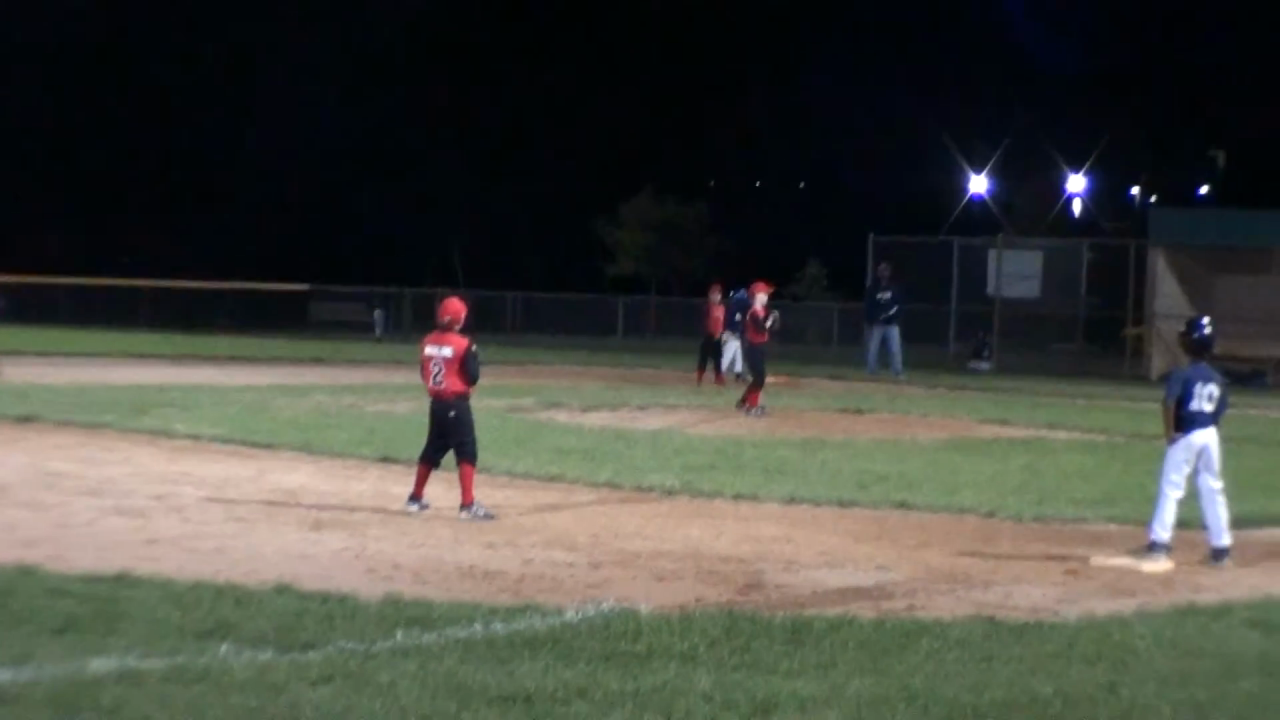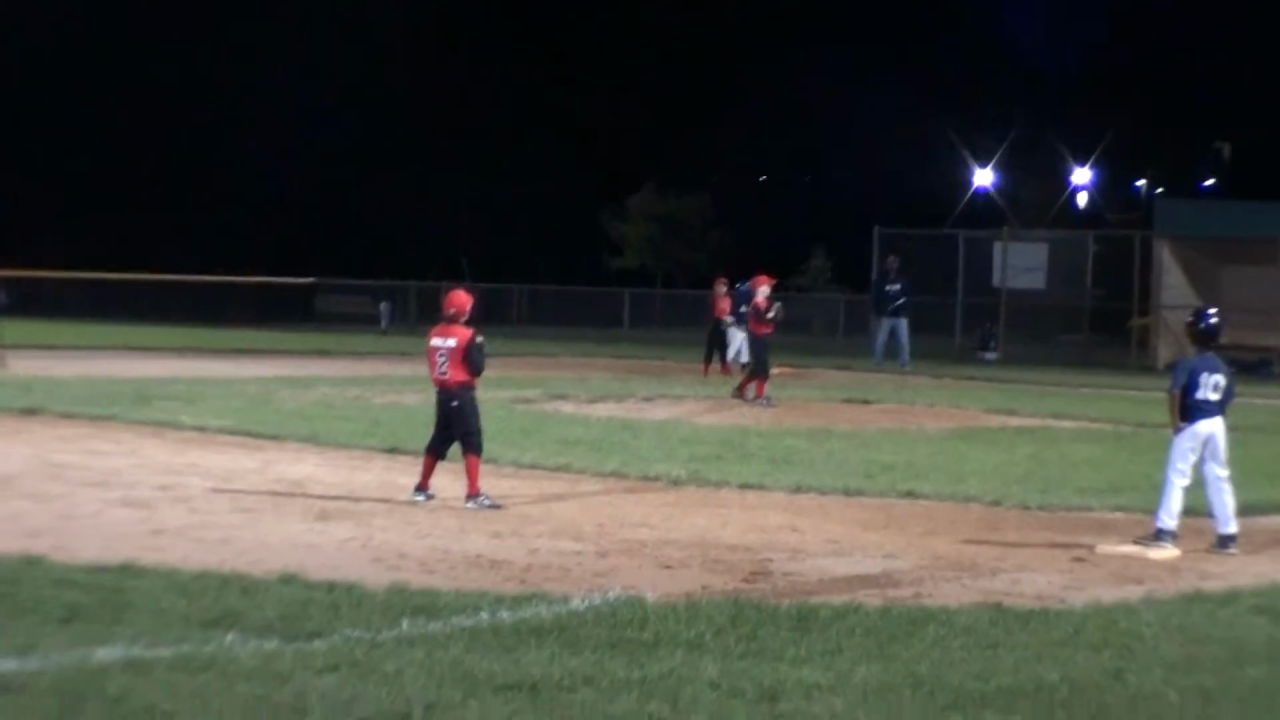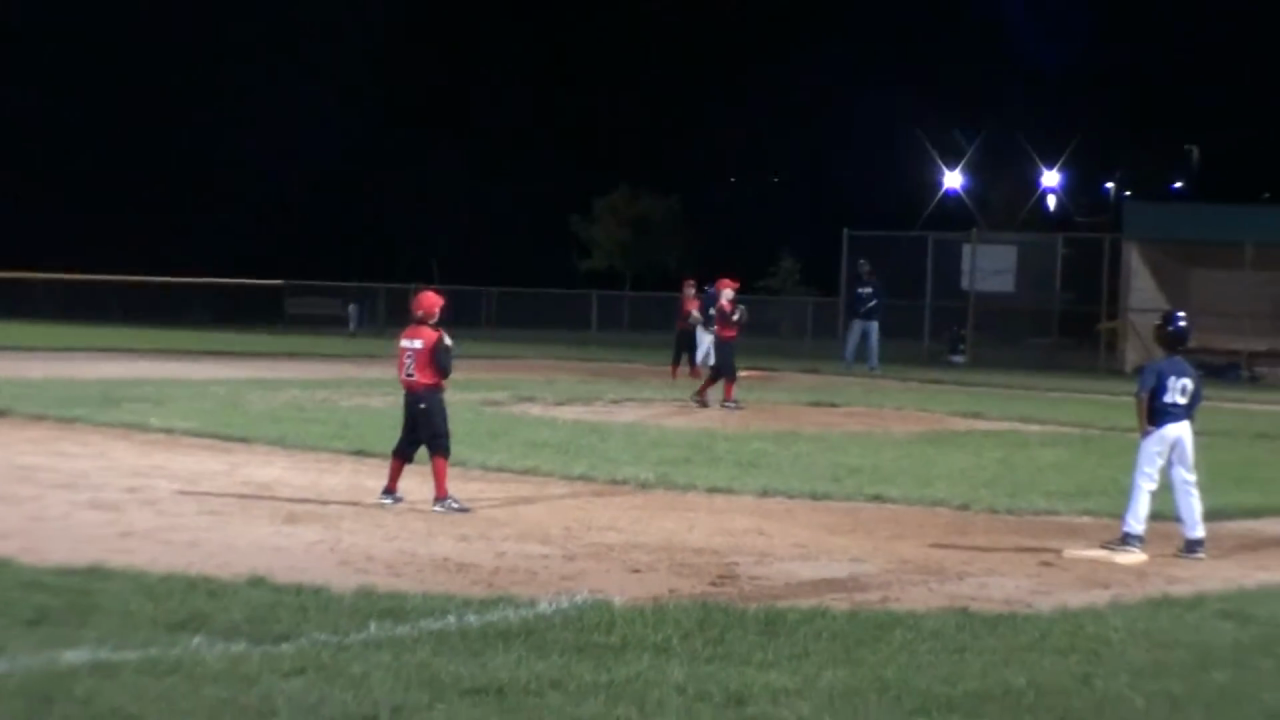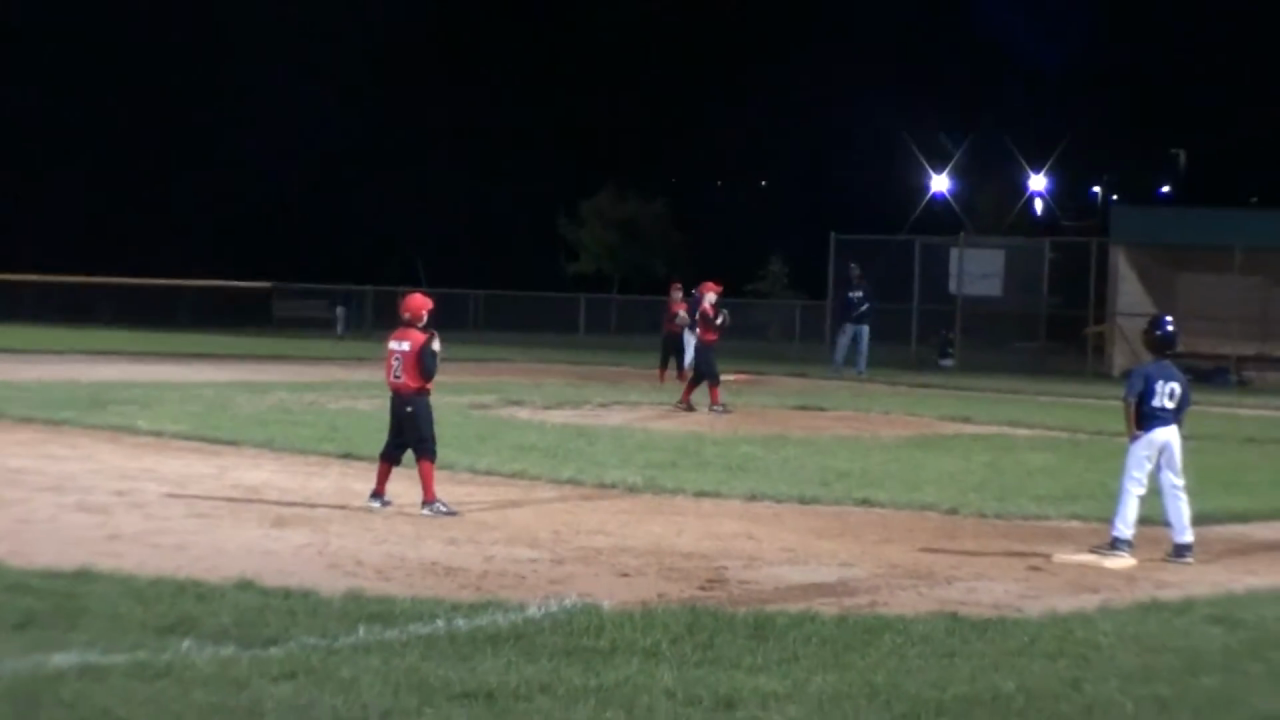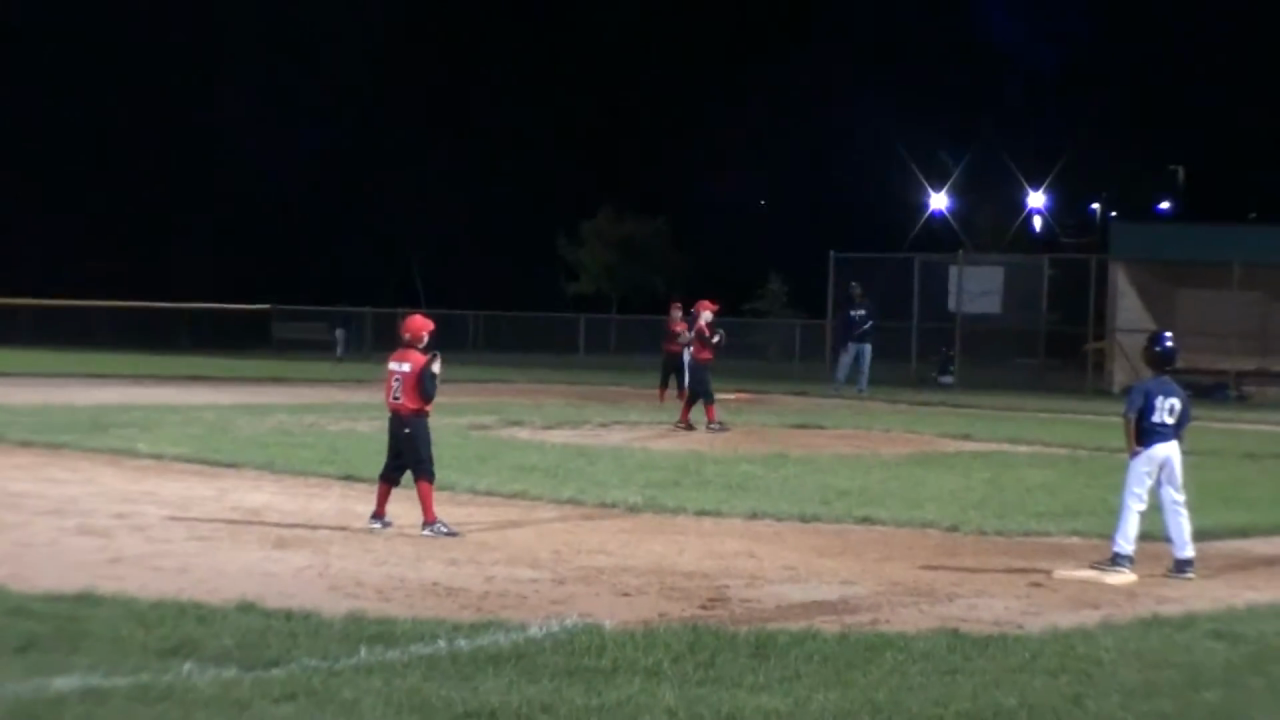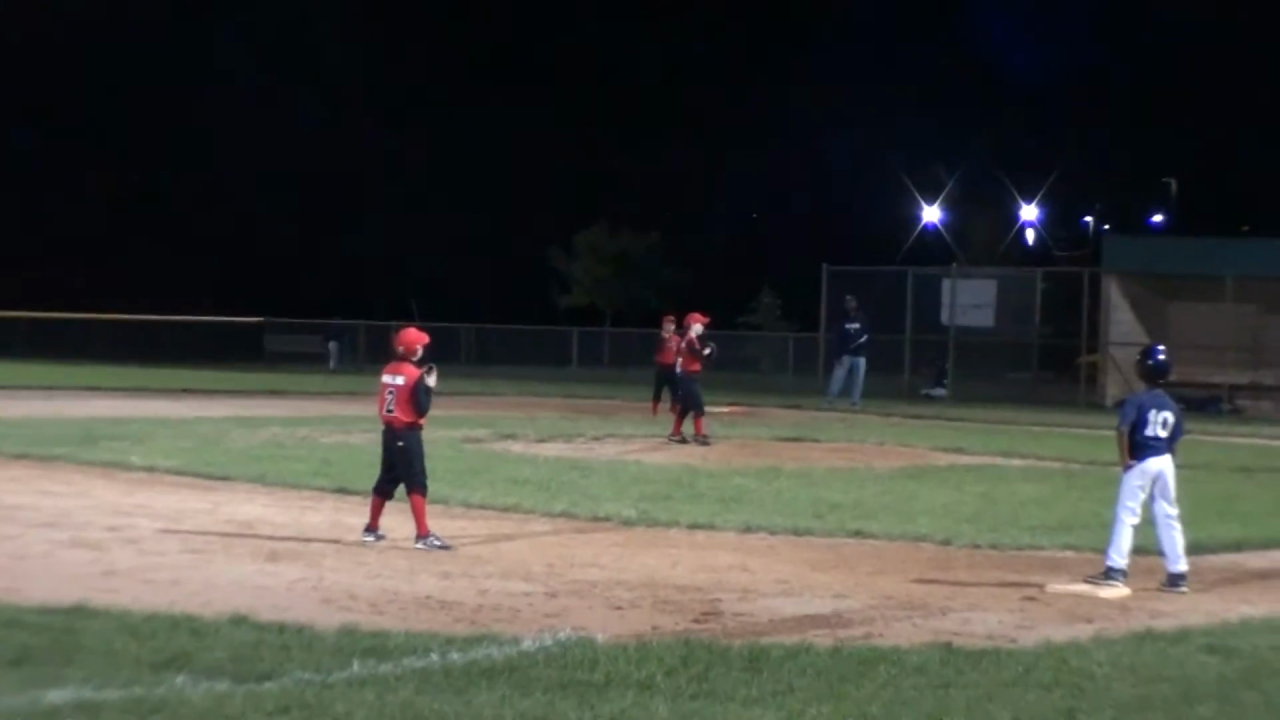
dt=0.1s
person 1, frame 1
left shoulder: (1183, 374)
right shoulder: (1216, 378)
left elbow: (1169, 403)
right elbow: (1219, 412)
left wrist: (1170, 432)
right wrist: (1208, 431)
left hip: (1187, 436)
right hip: (1210, 436)
left knee: (1171, 489)
right knee: (1213, 491)
left ankle: (1159, 543)
right ankle: (1221, 548)
person 1, frame 2
left shoulder: (1188, 363)
right shoulder: (1222, 368)
left elbow: (1175, 392)
right elbow: (1225, 402)
left wrist: (1176, 422)
right wrist: (1214, 422)
left hip: (1192, 426)
right hip: (1216, 425)
left knee: (1177, 477)
right knee: (1219, 479)
left ankle: (1165, 531)
right ankle: (1228, 536)
person 1, frame 3
left shoulder: (1156, 367)
right shoulder: (1190, 372)
left elbow: (1142, 396)
right elbow: (1193, 406)
left wrist: (1143, 426)
right wrist: (1181, 426)
left hip: (1159, 430)
right hip: (1183, 429)
left knee: (1144, 482)
right knee: (1187, 484)
left ankle: (1133, 536)
right ankle: (1195, 540)
person 1, frame 4
left shoulder: (1143, 371)
right shoulder: (1179, 376)
left elbow: (1130, 400)
right elbow: (1181, 411)
left wrist: (1131, 430)
right wrist: (1171, 431)
left hip: (1148, 434)
right hip: (1171, 433)
left knee: (1132, 486)
right knee: (1175, 488)
left ankle: (1121, 541)
right ankle: (1183, 545)
person 1, frame 5
left shoulder: (1143, 387)
right shoulder: (1179, 392)
left elbow: (1130, 416)
right elbow: (1182, 427)
left wrist: (1131, 446)
right wrist: (1171, 446)
left hip: (1148, 449)
right hip: (1171, 449)
left knee: (1133, 501)
right knee: (1176, 504)
left ankle: (1122, 556)
right ankle: (1184, 561)
person 1, frame 6
left shoulder: (1136, 400)
right shoulder: (1172, 405)
left elbow: (1123, 430)
right elbow: (1174, 440)
left wrist: (1125, 459)
right wrist: (1163, 460)
left hip: (1141, 463)
right hip: (1165, 463)
left knee: (1127, 515)
right knee: (1169, 518)
left ankle: (1116, 570)
right ankle: (1178, 574)
person 2, frame 1
left shoulder: (428, 342)
right shoulder: (463, 345)
left elbow: (424, 374)
right elbow: (472, 378)
right wrist: (473, 354)
left hip: (436, 403)
right hip: (456, 404)
left knee: (432, 450)
right knee: (466, 453)
left ankle: (415, 498)
right ankle: (468, 505)
person 2, frame 2
left shoulder: (435, 333)
right shoulder: (467, 336)
right elbow: (477, 370)
right wrist: (479, 345)
left hip: (443, 394)
right hip: (461, 395)
left knee: (439, 440)
right knee: (472, 442)
left ankle: (422, 488)
right ankle: (474, 495)
person 2, frame 3
left shoulder: (406, 335)
right shoulder: (435, 337)
right elbow: (444, 372)
right wrist: (447, 347)
left hip: (410, 396)
right hip: (429, 397)
left knee: (406, 443)
right knee: (439, 445)
left ankle: (389, 491)
right ankle: (441, 498)
person 2, frame 4
left shoulder: (395, 336)
right shoulder: (421, 340)
right elbow: (428, 374)
right wrist: (434, 351)
left hip: (397, 398)
right hip: (415, 400)
left knee: (393, 445)
right knee: (425, 448)
left ankle: (378, 494)
right ankle: (429, 501)
person 2, frame 5
left shoulder: (395, 357)
right shoulder: (421, 362)
right elbow: (427, 396)
right wrist: (434, 373)
left hip: (396, 419)
right hip: (414, 421)
left knee: (392, 467)
right knee: (423, 469)
left ankle: (378, 516)
right ankle: (430, 522)
person 2, frame 6
left shoulder: (388, 370)
right shoulder: (415, 375)
right elbow: (421, 410)
right wrist: (429, 386)
left hip: (389, 432)
right hip: (407, 434)
left knee: (386, 480)
right knee: (416, 482)
left ankle: (371, 528)
right ankle: (423, 535)
